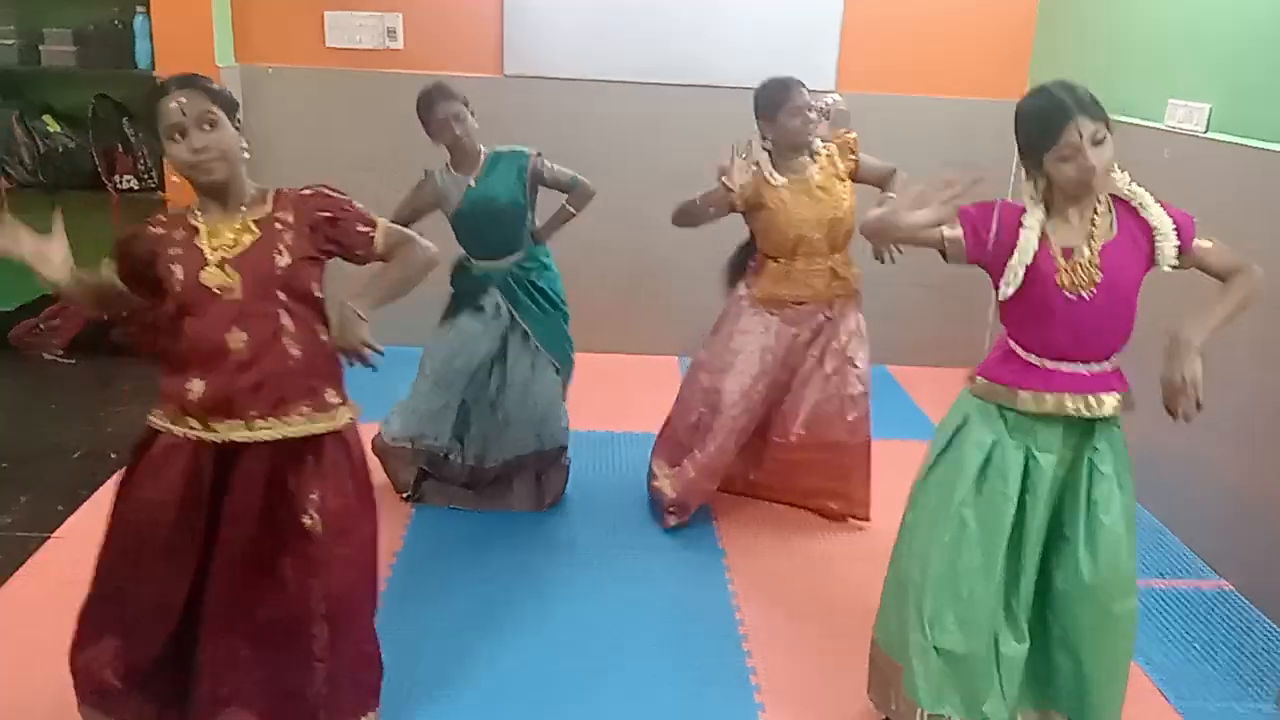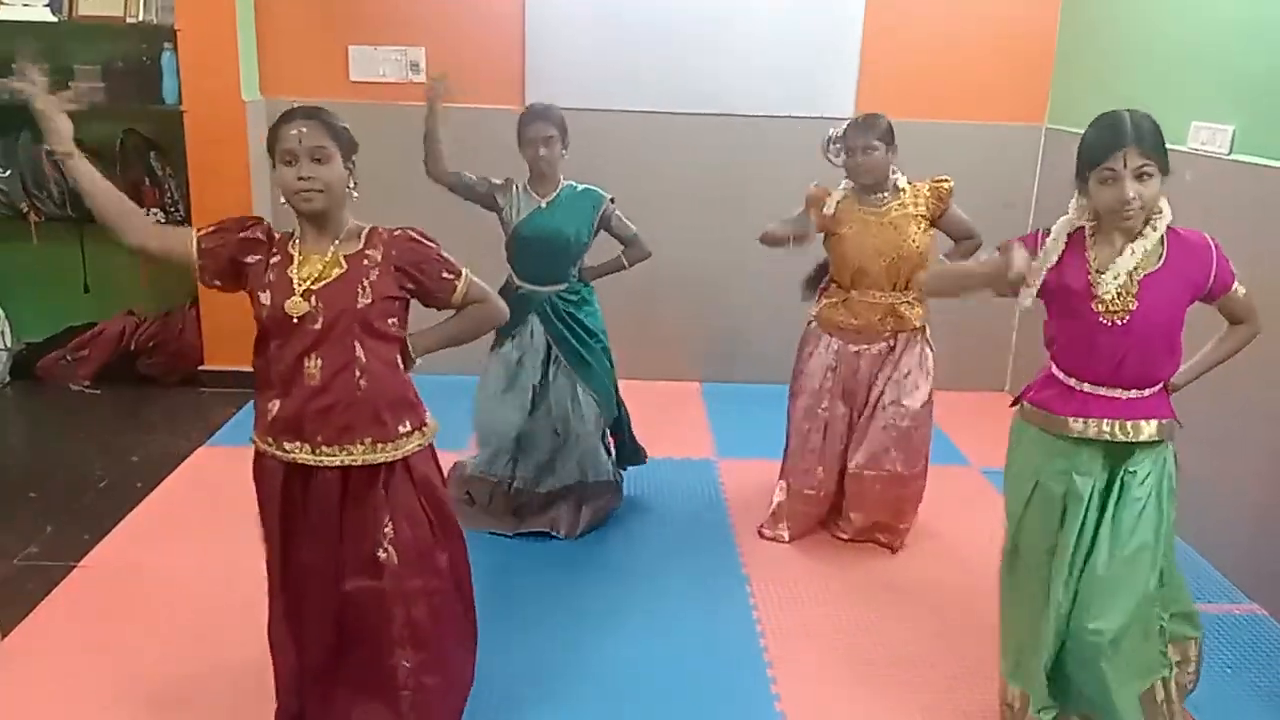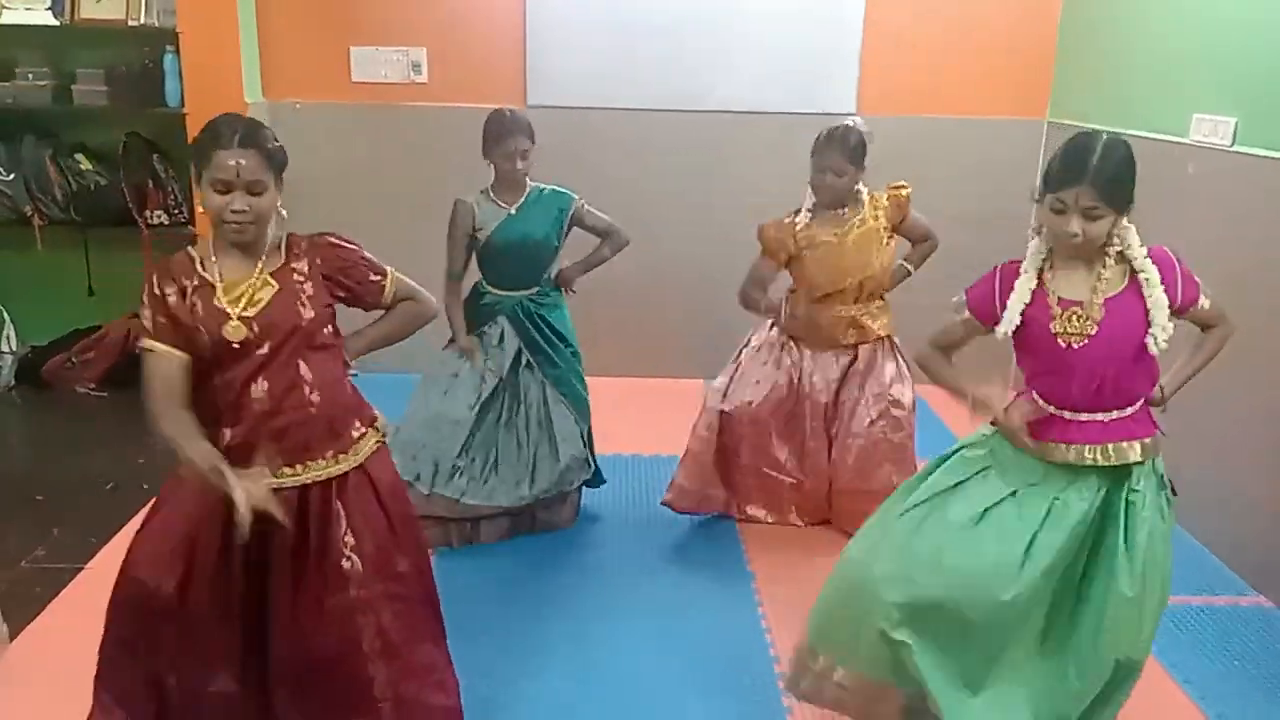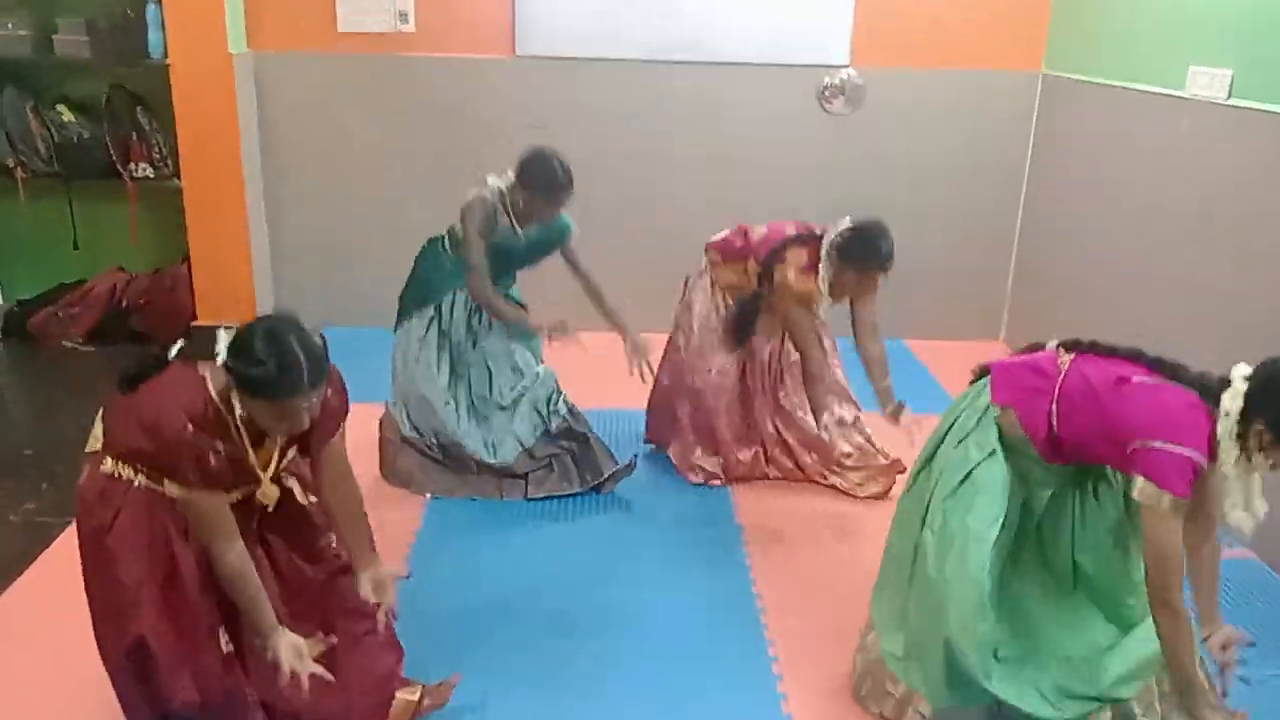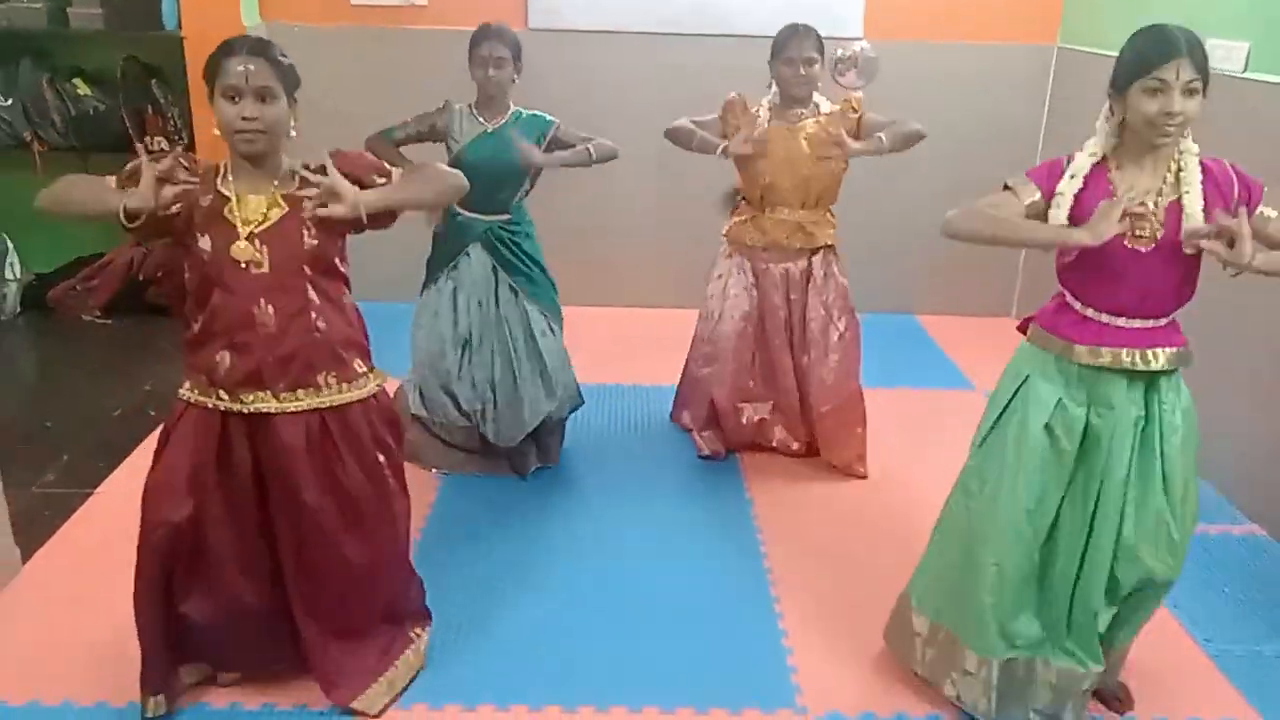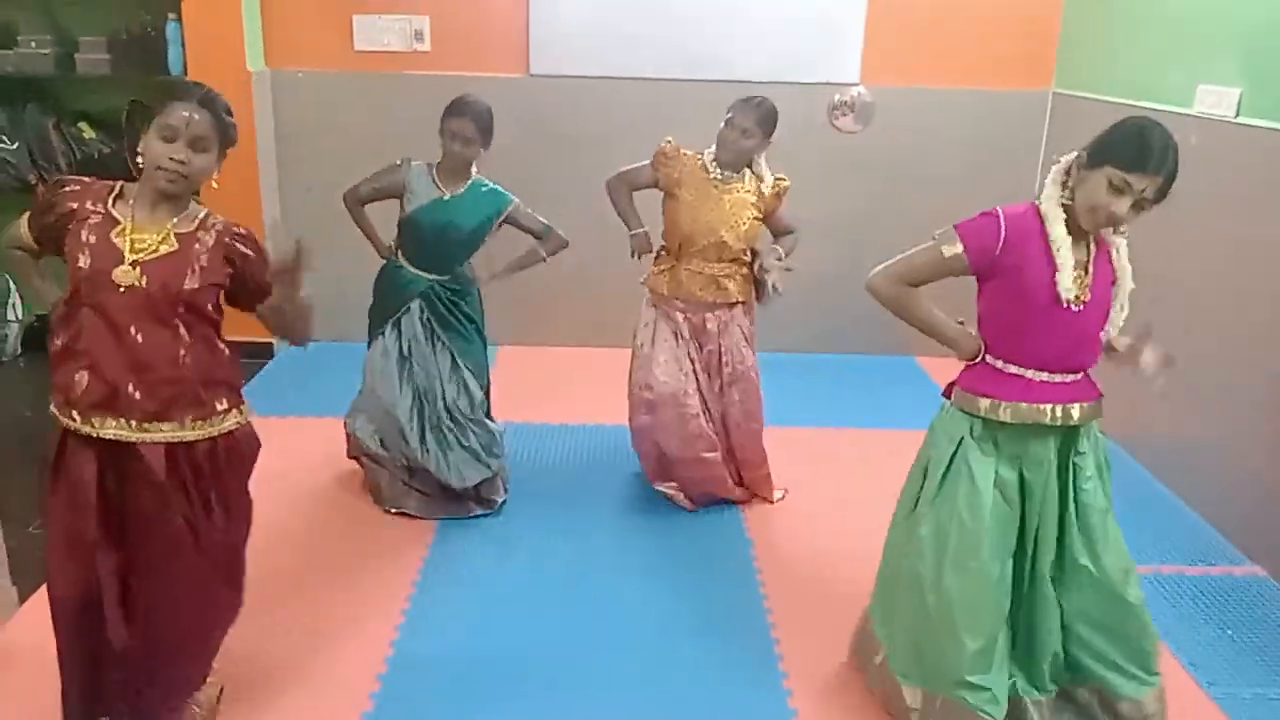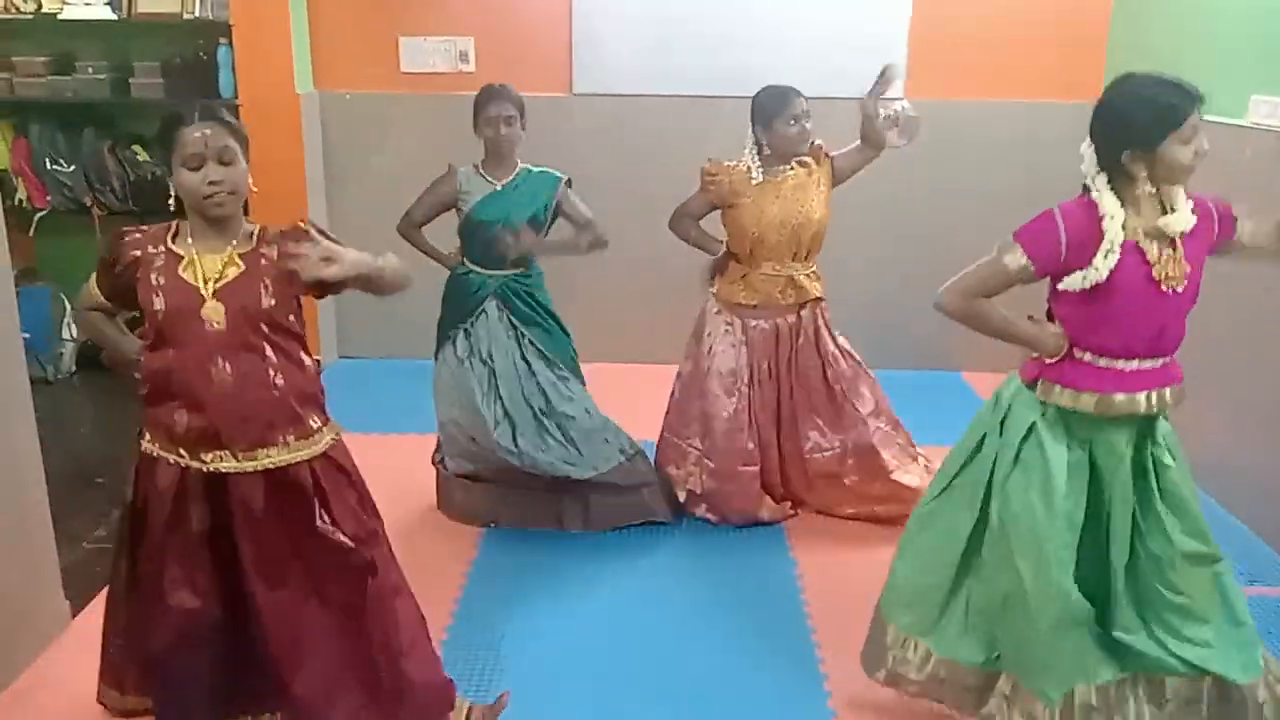
dt=0.7s
person 1, frame 1
left shoulder: (307, 210)
right shoulder: (159, 238)
left elbow: (420, 252)
right elbow: (123, 305)
left wrist: (356, 305)
right wrist: (65, 275)
left hip: (304, 441)
right hip: (194, 448)
left knee: (313, 593)
right knee: (159, 598)
person 1, frame 2
left shoulder: (399, 250)
right shoulder: (254, 252)
left elbow: (490, 309)
right elbow: (139, 233)
left wrist: (409, 345)
right wrist: (63, 144)
left hip: (382, 464)
right hip: (292, 467)
left knee: (394, 614)
right knee: (307, 612)
person 1, frame 3
left shoulder: (322, 257)
right shoulder: (173, 285)
left elbow: (420, 304)
right elbow: (167, 410)
left wrist: (342, 351)
right wrist: (228, 480)
left hip: (339, 478)
right hip: (225, 486)
left knee: (361, 629)
person 1, frame 4
left shoulder: (319, 391)
right shoulder: (191, 422)
left elbow: (336, 479)
right elbow: (223, 537)
left wrist: (369, 567)
right wrist: (276, 635)
left hip: (255, 480)
right hip: (143, 488)
left knee: (331, 568)
right knee: (173, 633)
person 1, frame 5
left shoulder: (332, 183)
right shoulder: (186, 192)
left elbow: (453, 184)
right elbow: (53, 197)
left wrist: (366, 201)
right wrist: (134, 203)
left hip: (331, 410)
right hip: (221, 414)
left knee: (346, 546)
right knee: (186, 543)
left ankle: (366, 651)
right ankle: (196, 659)
person 1, frame 6
left shoulder: (227, 246)
right shoulder: (76, 205)
left elbow: (296, 327)
left wrist: (288, 287)
right wrist: (62, 309)
left hip: (195, 443)
right hip: (95, 437)
left knee: (183, 579)
right knee: (92, 581)
person 1, frame 7
left shoulder: (287, 250)
right shoulder: (140, 252)
left elbow: (395, 276)
right elbow: (89, 308)
left wrist: (355, 264)
right wrist: (142, 358)
left hip: (291, 462)
right hip: (187, 469)
left knee: (352, 584)
right knee: (184, 603)
person 2, frame 1
left shoulder: (1148, 222)
right shoulder: (1002, 226)
left elbow: (1246, 275)
right elbow: (873, 229)
left wrist: (1190, 342)
right wrist: (902, 219)
left hip: (1091, 434)
right hip: (1000, 424)
left knee: (1093, 593)
right knee: (957, 580)
person 2, frame 2
left shoulder: (1194, 254)
right shoulder: (1055, 250)
left elbow: (1246, 320)
left wrist: (1181, 375)
left hip: (1140, 453)
right hip: (1049, 445)
left knee: (1116, 609)
right knee: (1050, 591)
person 2, frame 3
left shoulder: (1159, 273)
right shoulder: (1011, 283)
left elbow: (1219, 326)
right elbow: (930, 351)
left wrist: (1166, 387)
right wrist: (985, 400)
left hip: (1124, 485)
right hip: (1027, 463)
left knee: (1103, 639)
right knee: (904, 564)
person 2, frame 4
left shoulder: (1221, 419)
right shoulder: (1172, 447)
left elbow: (1201, 529)
right elbow: (1166, 599)
left wrist: (1210, 624)
right hip: (1002, 436)
left knee: (1114, 562)
right knee: (962, 585)
person 2, frame 5
left shoulder: (1216, 183)
right shoulder: (1074, 174)
right elbow: (958, 224)
right wrist: (1078, 235)
left hip: (1152, 390)
right hip: (1058, 376)
left knee: (1139, 546)
right knee: (1006, 523)
left ankle: (1087, 660)
right ankle: (987, 661)
person 2, frame 6
left shoulder: (1112, 255)
right shoulder: (1005, 230)
right elbow: (886, 281)
left wrist: (1135, 350)
right wrist: (961, 339)
left hip: (1071, 445)
right hip: (986, 436)
left knee: (1097, 589)
right knee: (964, 589)
person 2, frame 7
left shoulder: (1198, 220)
right shoulder: (1071, 227)
right elbow: (955, 297)
right wrist: (1042, 339)
left hip: (1141, 432)
right hip: (1056, 424)
left knee: (1176, 573)
right knee: (1038, 582)
person 3, frame 1
left shoulder: (520, 163)
right shoulder: (437, 184)
left elbow: (583, 190)
right elbow: (394, 228)
left wrist: (543, 232)
left hip: (530, 286)
right hip: (478, 292)
left knee: (534, 386)
right knee: (454, 383)
left ankle: (531, 477)
right ankle: (457, 471)
person 3, frame 2
left shoulder: (590, 202)
right shoulder: (504, 196)
left elbow: (641, 249)
right elbow: (439, 173)
left wrist: (590, 272)
right wrist: (432, 116)
left hip: (573, 321)
right hip: (522, 319)
left knee: (578, 417)
right knee: (511, 415)
left ankle: (580, 503)
right ankle: (514, 494)
person 3, frame 3
left shoulder: (558, 203)
right shoulder: (470, 210)
left elbow: (617, 237)
right elbow: (453, 280)
left wrist: (574, 271)
right wrist: (461, 335)
left hip: (543, 326)
right hip: (489, 323)
left knee: (552, 424)
right knee: (449, 414)
left ankle: (546, 509)
right ankle: (454, 511)
person 3, frame 4
left shoulder: (556, 226)
right shoulder: (483, 208)
left elbow: (587, 281)
right elbow: (478, 286)
left wrist: (627, 336)
right wrist: (534, 325)
left hip: (496, 296)
right hip: (441, 291)
left knee: (523, 377)
right knee: (429, 384)
right ankle: (435, 468)
person 3, frame 5
left shoulder: (536, 127)
right shoulder: (449, 119)
left elbow: (607, 149)
right elbow: (377, 142)
left wrist: (547, 161)
left hip: (512, 248)
right hip: (459, 246)
left knee: (526, 348)
right knee: (444, 348)
left ankle: (519, 441)
right ankle: (452, 441)
person 3, frame 6
left shoulder: (492, 200)
right shoulder: (409, 176)
left elbow: (555, 239)
right elbow: (353, 198)
left wrist: (500, 272)
right wrist: (382, 247)
left hip: (453, 305)
right hip: (400, 298)
left knee: (459, 399)
right knee: (394, 395)
left ankle: (466, 480)
right ankle: (407, 483)
person 3, frame 7
left shoulder: (547, 184)
right shoulder: (460, 181)
left elbow: (595, 236)
right elbow: (408, 224)
left wrist: (543, 245)
right wrist: (446, 260)
left hip: (525, 305)
right hip: (470, 307)
left knee: (554, 400)
right knee: (473, 411)
left ankle: (570, 498)
right ankle: (481, 497)
person 4, frame 1
left shoulder: (838, 158)
right shoulder: (752, 177)
left elbow: (893, 175)
right elbow: (681, 217)
right wrist: (723, 199)
left hip: (833, 308)
right hip: (768, 308)
left knee: (838, 403)
right knee: (727, 396)
left ankle: (826, 491)
right ankle: (682, 484)
person 4, frame 2
left shoulder: (925, 200)
right shoulder: (831, 206)
left elbow: (972, 240)
right elbow: (770, 234)
left wrist: (932, 272)
right wrist: (795, 233)
left hip: (899, 339)
right hip: (833, 336)
left knee: (891, 434)
right knee: (818, 425)
left ankle: (874, 517)
right ankle: (800, 512)
person 4, frame 3
left shoulder: (885, 210)
right shoulder: (790, 231)
left elbow: (928, 240)
right elbow: (750, 293)
left wrist: (897, 276)
right wrist: (783, 312)
left hip: (865, 349)
right hip: (799, 343)
left knee: (880, 436)
right knee: (743, 411)
left ankle: (873, 517)
person 4, frame 4
left shoulder: (861, 272)
right shoulder: (797, 276)
left elbow: (867, 335)
right elbow: (810, 355)
left wrist: (885, 394)
right wrist: (821, 418)
right hip: (725, 287)
right knee: (713, 375)
right ankle: (706, 458)
person 4, frame 5
left shoulder: (843, 119)
right shoulder: (747, 118)
left elbow: (914, 130)
right elbow: (676, 129)
left wrist: (863, 148)
right wrist: (725, 147)
left hip: (813, 258)
right hip: (750, 254)
left knee: (827, 353)
right knee: (726, 345)
left ankle: (807, 434)
right ankle: (721, 428)
person 4, frame 6
left shoulder: (763, 190)
right shoulder: (679, 166)
left elbow: (789, 233)
right elbow: (617, 184)
left wrist: (775, 256)
right wrist: (639, 233)
left hip: (729, 310)
right hip: (671, 304)
left knee: (736, 401)
right knee: (670, 398)
left ankle: (734, 480)
right ankle: (688, 479)
person 4, frame 7
left shoulder: (820, 173)
right shoulder: (731, 181)
left elbow: (873, 145)
right elbow: (679, 220)
left wrist: (873, 105)
right wrist: (720, 250)
left hip: (803, 314)
right hip: (739, 314)
left knee: (845, 402)
right knee: (727, 410)
right ankle: (730, 498)
